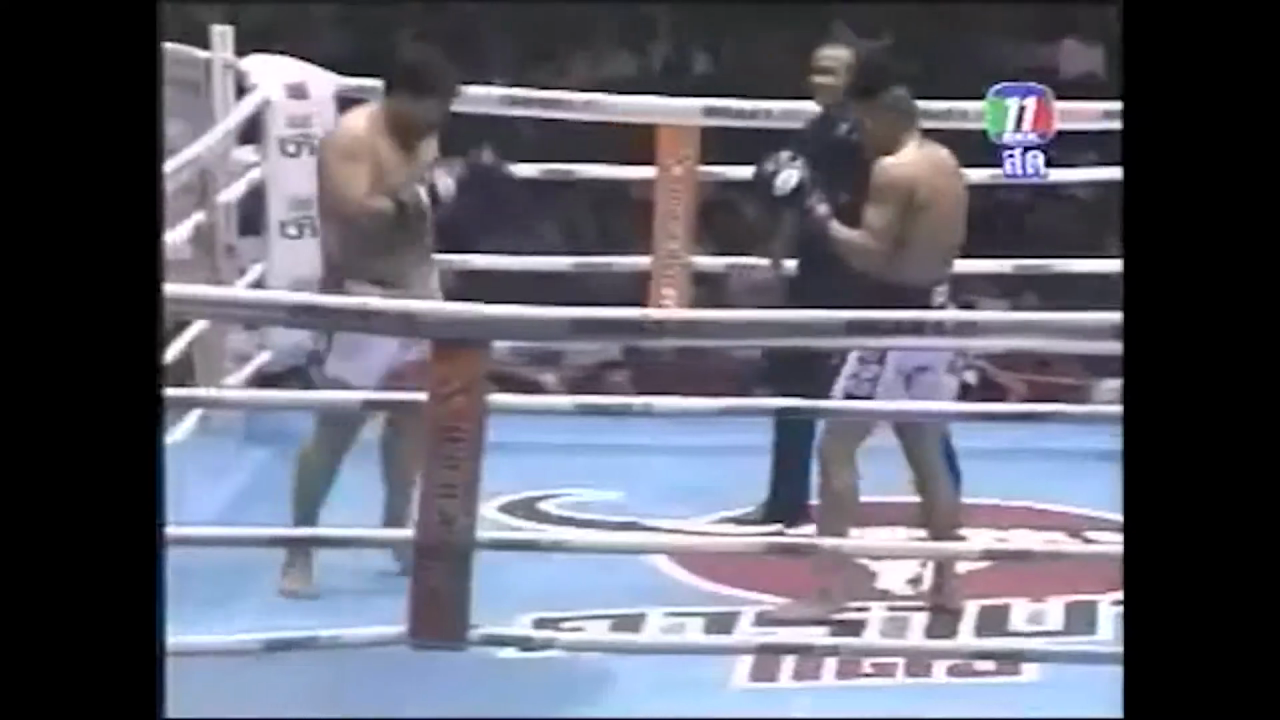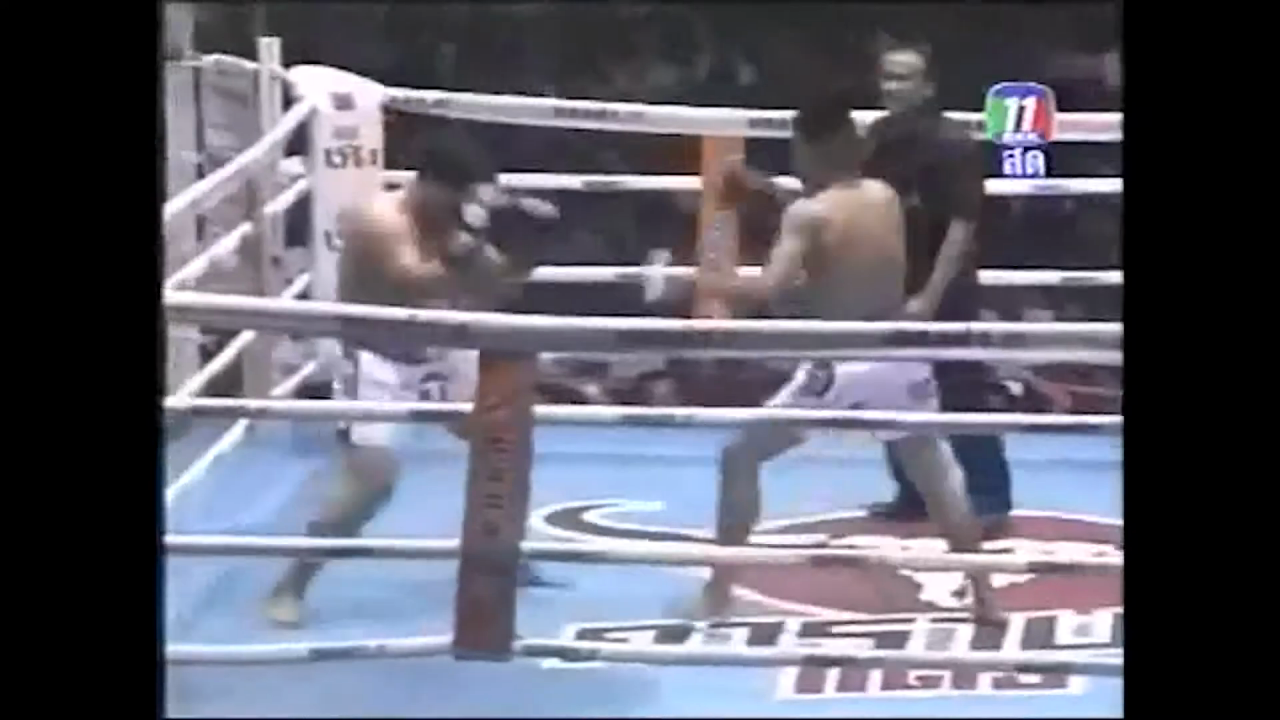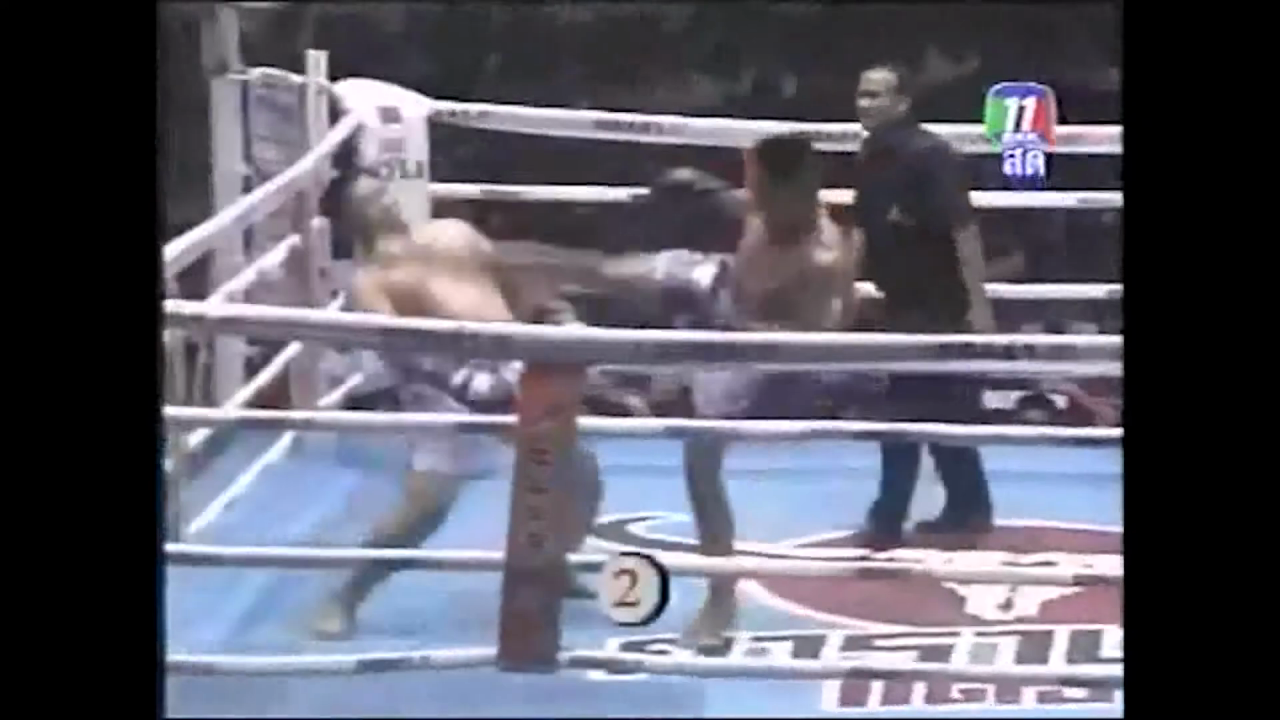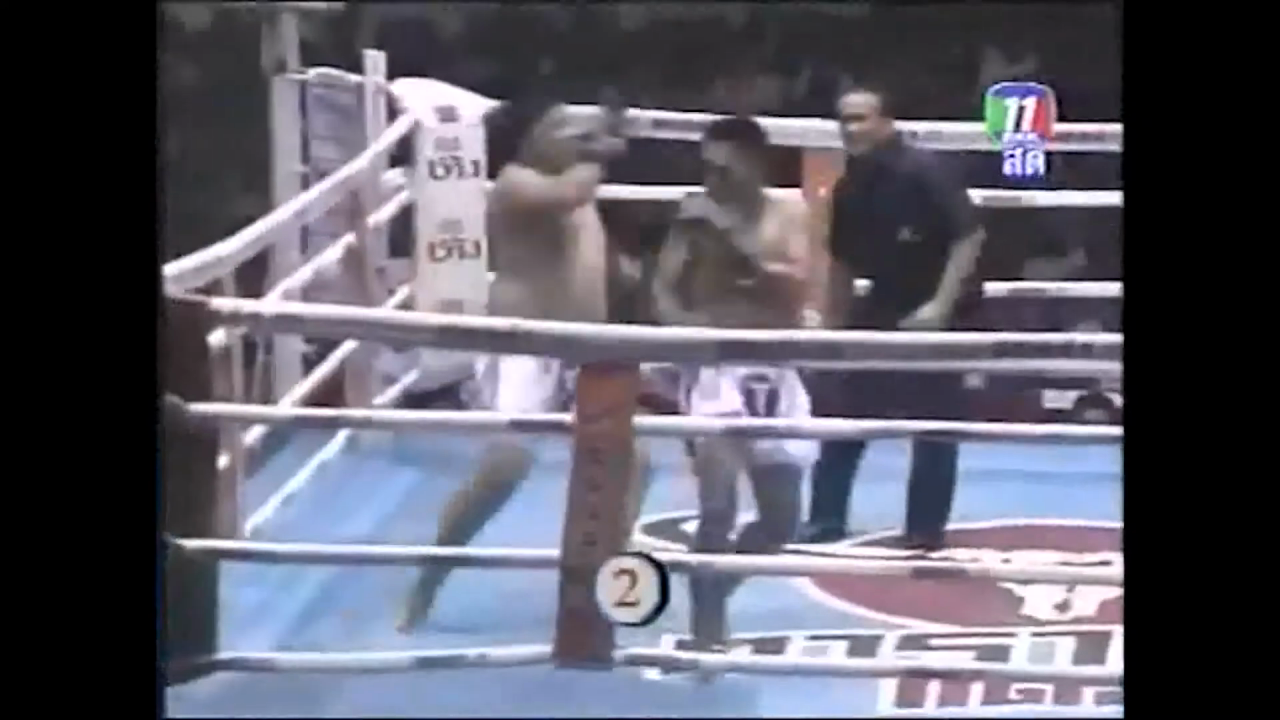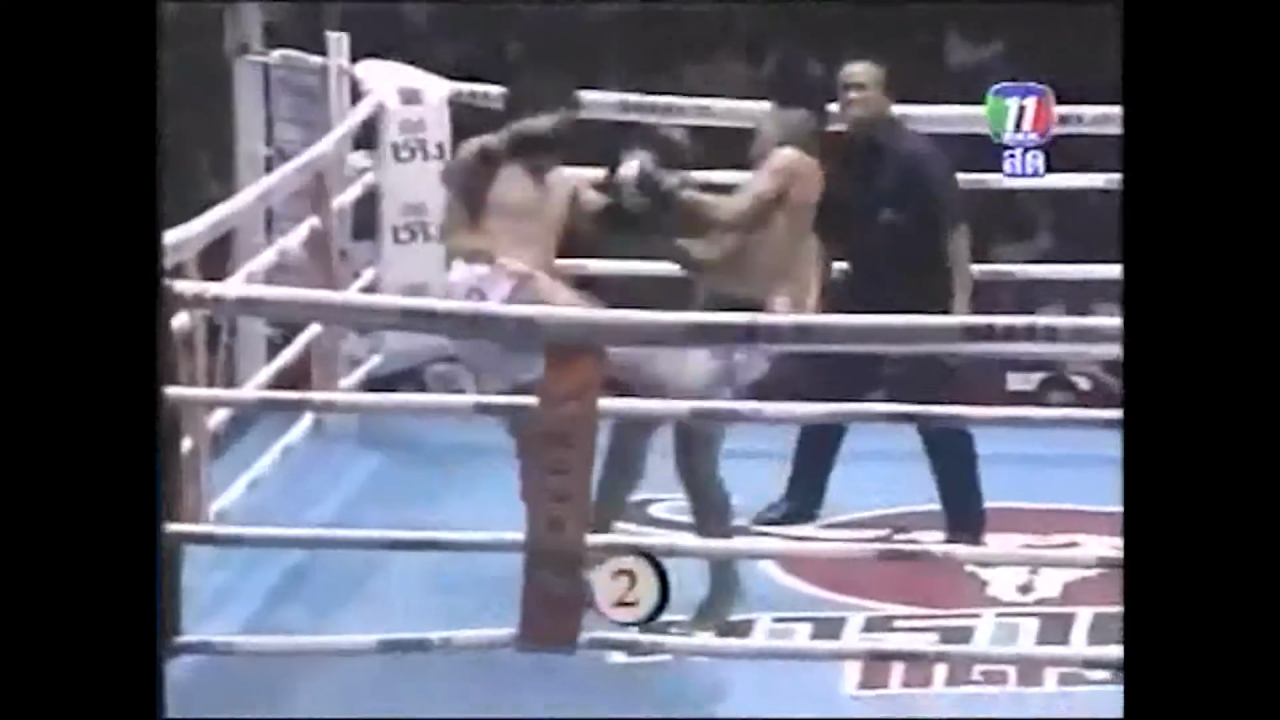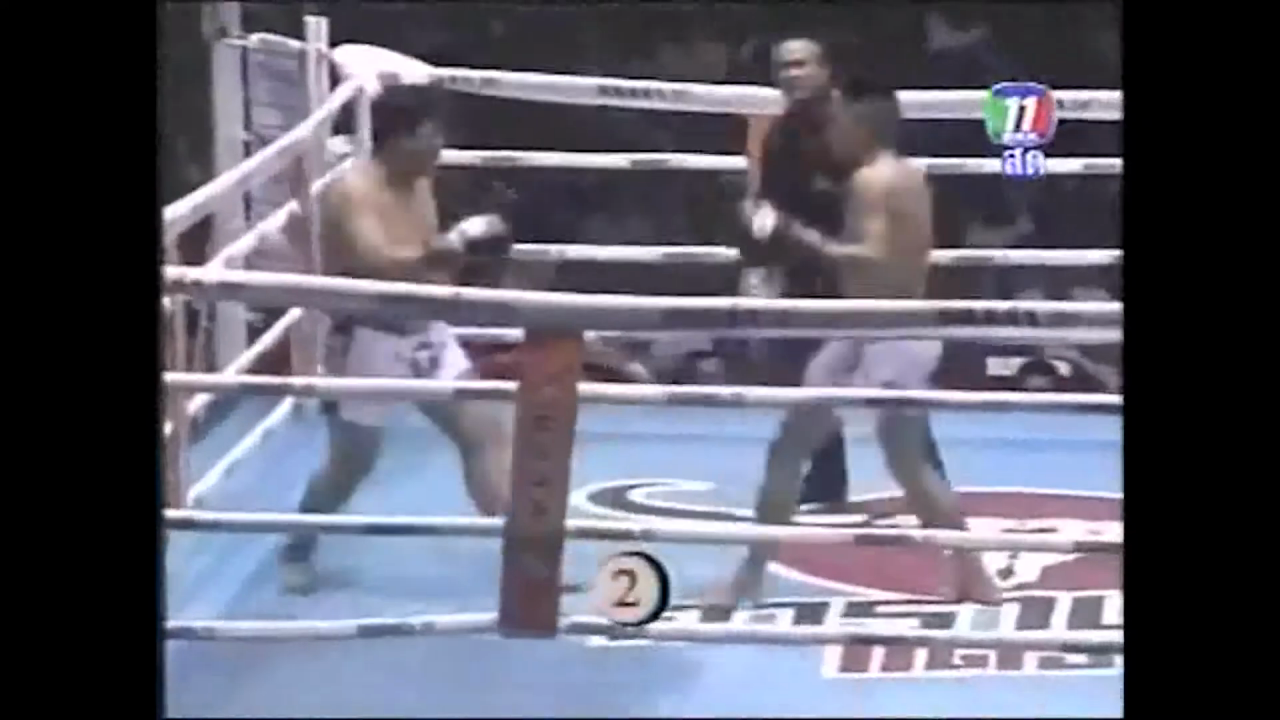
dt=0.4s
person 1, frame 1
left shoulder: (892, 170)
right shoulder: (947, 163)
left elbow: (870, 255)
left wrist: (815, 209)
right hip: (935, 315)
left knee: (836, 449)
right knee: (928, 455)
left ankle: (833, 587)
right ankle: (944, 583)
person 1, frame 2
left shoulder: (807, 214)
right shoulder: (884, 197)
left elbow: (770, 288)
left hip: (846, 364)
left knee: (739, 459)
right knee: (937, 476)
left ankle: (717, 593)
right ankle: (984, 596)
person 1, frame 3
left shoulder: (824, 259)
right shoulder: (765, 210)
left elbow: (811, 335)
right elbow: (732, 210)
left knee: (703, 473)
right knee: (608, 275)
left ankle: (720, 605)
person 1, frame 4
left shoulder: (787, 212)
right shoulder: (694, 215)
left elbow: (796, 288)
right elbow: (662, 302)
left wrist: (738, 255)
left hip: (773, 375)
right hip: (713, 370)
left knee: (781, 521)
right knee: (719, 511)
left ankle: (711, 601)
right ankle: (706, 626)
person 1, frame 5
left shoulder: (791, 162)
right shoulder: (791, 178)
left elbow: (730, 217)
left wrist: (663, 188)
right hip: (717, 320)
left knee: (696, 460)
right knee: (632, 428)
left ankle: (722, 588)
person 1, frame 6
left shoulder: (870, 180)
right shoulder: (908, 179)
left elbow: (872, 261)
left wrist: (794, 237)
left hip: (874, 336)
right hip: (913, 337)
left knee: (790, 445)
right knee: (910, 459)
left ankle: (751, 574)
right ankle: (971, 573)
person 2, frame 1
left shoulder: (420, 137)
right shoulder: (352, 136)
right elbow: (354, 215)
left wrist: (460, 186)
right wrist: (431, 195)
left hip: (415, 287)
right hip: (364, 294)
left knee: (417, 413)
right knee: (339, 424)
left ankle: (396, 526)
right ankle: (298, 550)
person 2, frame 2
left shoulder: (455, 221)
right shoulder: (378, 221)
left elbow: (497, 293)
right elbow: (415, 286)
left wrist: (523, 239)
right wrist: (471, 237)
left hip: (443, 355)
right hip: (381, 365)
right knee: (370, 483)
right ankle: (291, 586)
person 2, frame 3
left shoulder: (452, 232)
right shoulder: (368, 280)
left elbow: (515, 278)
right elbow: (399, 346)
left wrist: (562, 318)
right wrist: (462, 386)
left hip: (518, 372)
right hip: (452, 393)
left knee: (582, 477)
right knee: (422, 507)
right ankle: (346, 596)
person 2, frame 4
left shoulder: (573, 201)
right shoulder: (518, 186)
right elbow: (572, 193)
right wrist: (597, 154)
right hip: (528, 355)
left knee: (631, 464)
right knee: (500, 472)
right ankle: (425, 589)
person 2, frame 5
left shoulder: (559, 184)
right shoulder: (487, 163)
left elbow: (614, 215)
right elbow: (462, 172)
right wrist: (515, 136)
left hip: (525, 298)
right hip: (486, 288)
person 2, frame 6
left shoulder: (418, 181)
right shoulder: (352, 191)
right elbow: (379, 266)
right wrist: (463, 241)
left hip: (425, 335)
right hip: (372, 343)
left knee: (491, 433)
right knee: (351, 467)
right ankle: (297, 551)
person 3, frame 1
right shoulder: (814, 135)
right elbow: (791, 204)
right wrist: (775, 264)
right hip: (817, 280)
right knee: (792, 385)
right ankle: (785, 501)
person 3, frame 2
left shoulder: (950, 143)
right shoulder: (878, 137)
left elbow: (963, 225)
left wrist: (930, 296)
left hip: (942, 293)
left knee: (961, 401)
left ankle: (991, 502)
right ankle: (914, 495)
person 3, frame 3
left shoulder: (928, 153)
right shoulder: (871, 157)
left elbow: (964, 229)
right elbow: (865, 231)
left wrist: (979, 302)
left hip: (934, 300)
right hip: (900, 297)
left knee: (911, 405)
right knee: (933, 404)
left ankle: (888, 518)
right ankle: (970, 507)
person 3, frame 4
left shoulder: (923, 171)
right shoulder: (849, 188)
left elbow: (970, 236)
right elbow: (842, 262)
left wrist: (942, 304)
right wrist: (832, 325)
left hip: (935, 310)
right hip: (885, 309)
left knee: (931, 416)
right knee: (841, 405)
left ankle: (926, 524)
right ankle: (827, 515)
person 3, frame 5
left shoulder: (917, 155)
right shoulder: (839, 160)
left elbow: (955, 229)
right elbow: (826, 236)
left wrist: (961, 304)
left hip: (920, 301)
right hip: (862, 295)
left knee: (937, 414)
right knee: (822, 390)
left ankle: (965, 521)
right ankle: (801, 499)
person 3, frame 6
right shoulder: (780, 135)
right elbow: (770, 207)
right wrist: (760, 271)
right hip: (805, 274)
right knee: (806, 379)
right ankle: (826, 479)
